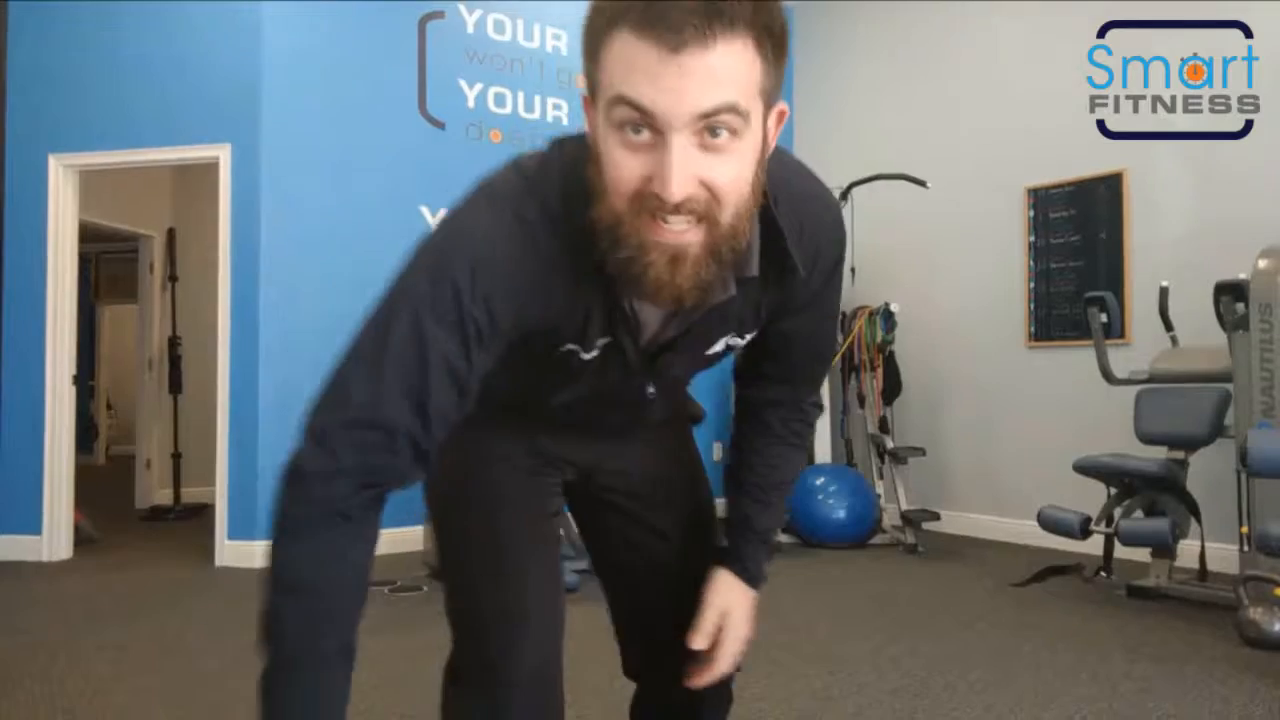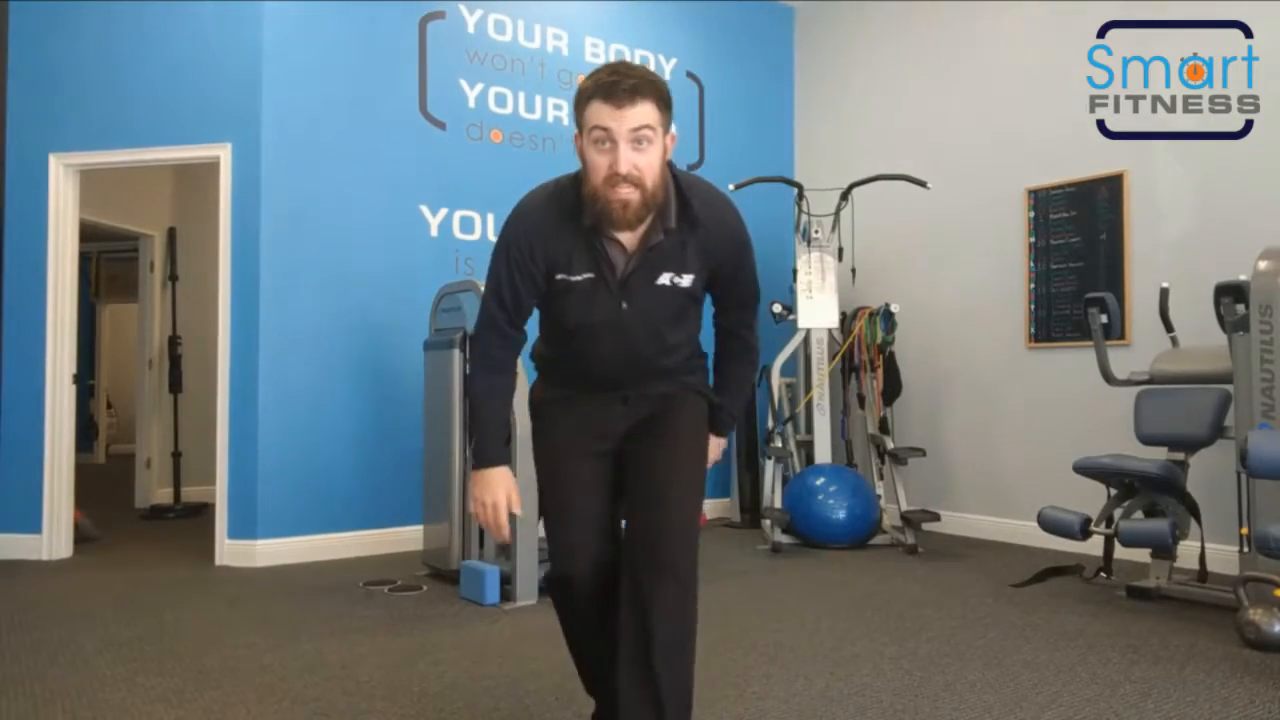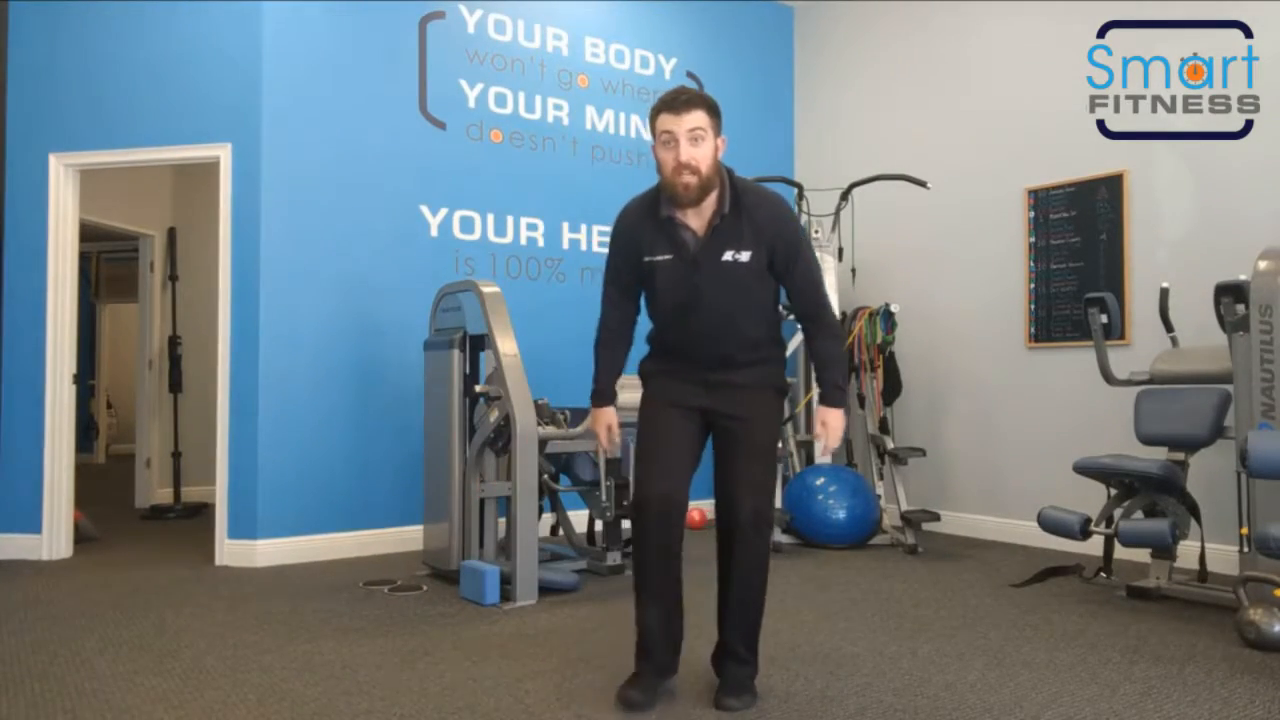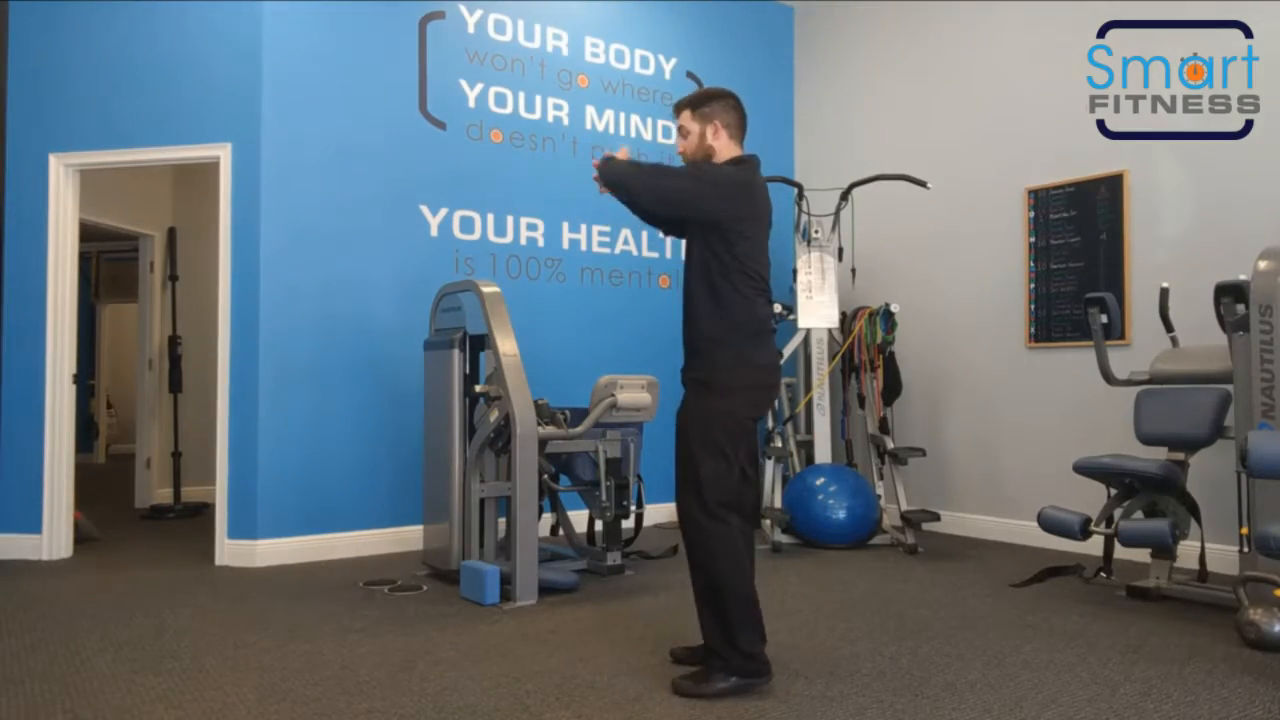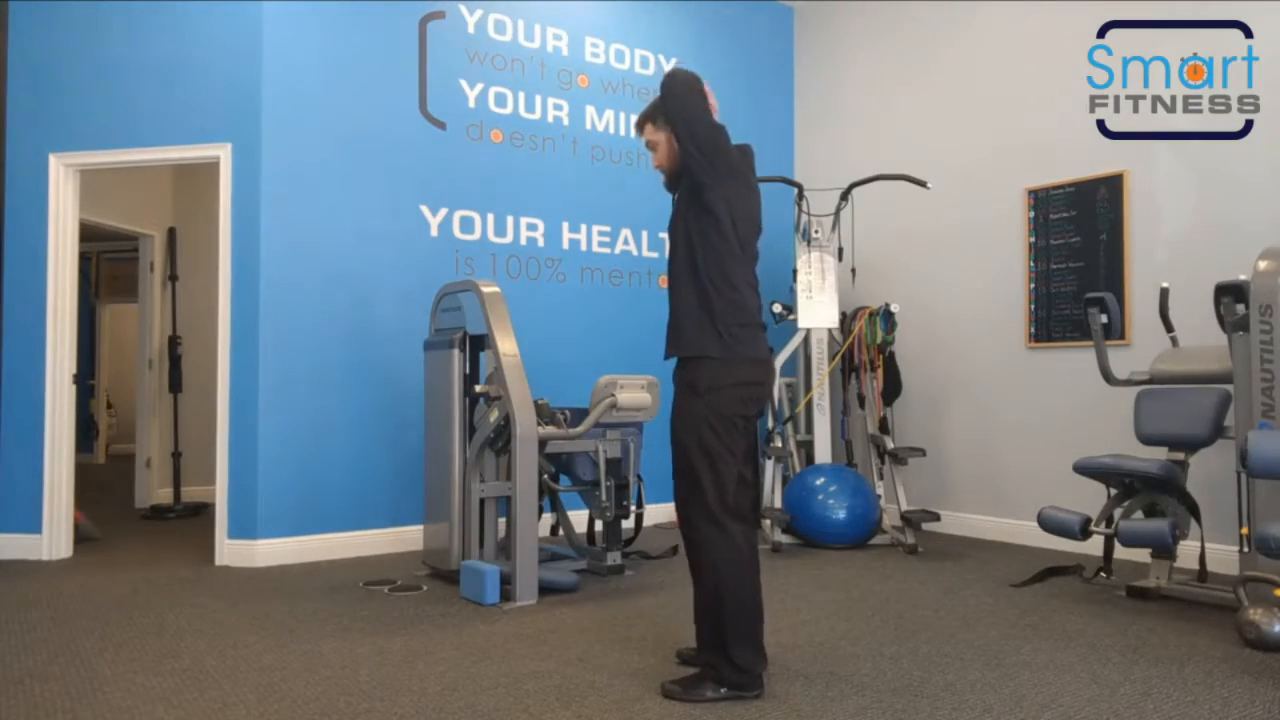
dt=1s
person 1, frame 1
left shoulder: (800, 227)
right shoulder: (503, 230)
left elbow: (777, 401)
right elbow: (349, 454)
left wrist: (743, 563)
left hip: (640, 428)
right hip: (497, 426)
left knee: (698, 658)
person 1, frame 2
left shoulder: (712, 217)
right shoulder: (538, 221)
left elbow: (738, 325)
right elbow: (496, 342)
left wrist: (723, 419)
right wrist: (489, 461)
left hip: (671, 398)
right hip: (572, 403)
left knee: (663, 556)
right knee: (579, 568)
person 1, frame 3
left shoulder: (765, 213)
right shoulder: (639, 222)
left elbow: (814, 308)
right elbow: (620, 311)
left wrist: (832, 396)
right wrist: (603, 396)
left hip: (749, 384)
right hip: (673, 385)
left knee: (747, 524)
right knee: (655, 516)
left ankle: (735, 666)
right ankle: (655, 663)
person 1, frame 4
left shoulder: (728, 185)
right shoulder: (728, 190)
left elbow: (636, 176)
right elbow: (676, 218)
left wrist: (612, 168)
right wrist: (625, 191)
left hip: (728, 375)
right hip: (736, 370)
left knee: (706, 509)
right knee: (728, 508)
left ankle: (741, 656)
right ankle: (731, 642)
person 1, frame 5
left shoulder: (716, 167)
right shoulder: (726, 176)
left elbow: (678, 87)
left wrist: (698, 105)
right wrist: (700, 114)
left hip: (717, 370)
right hip: (736, 365)
left knee: (709, 515)
right knee: (729, 513)
left ankle: (735, 668)
right ankle: (735, 647)
